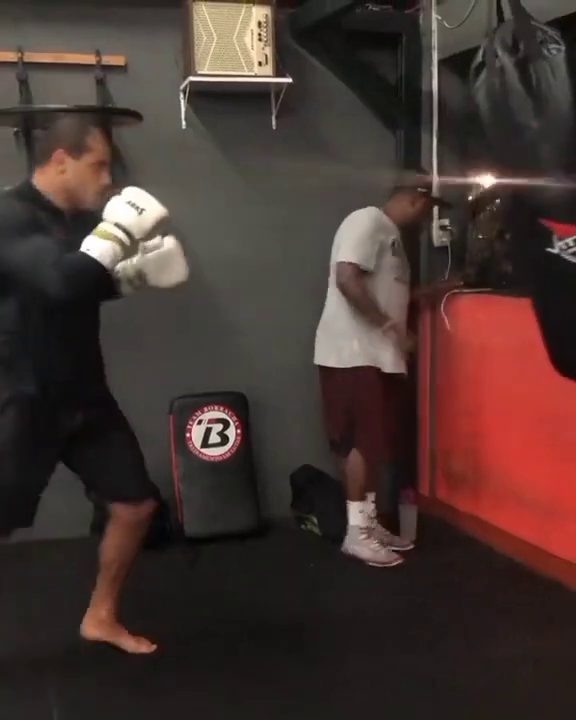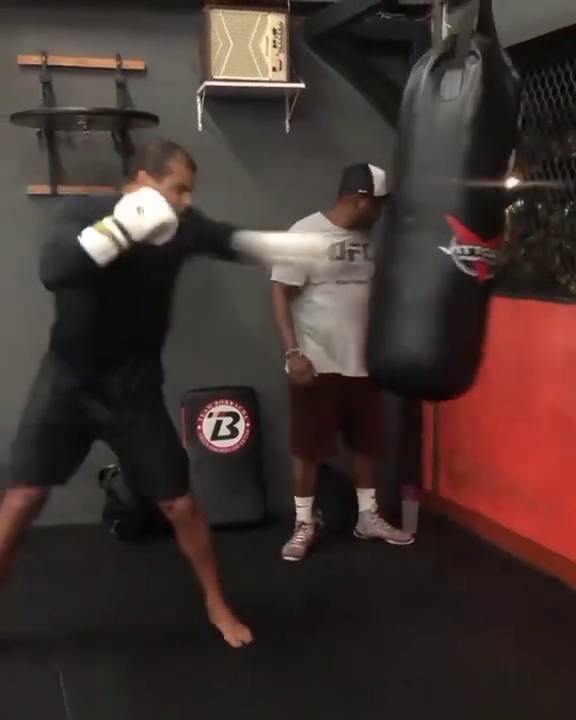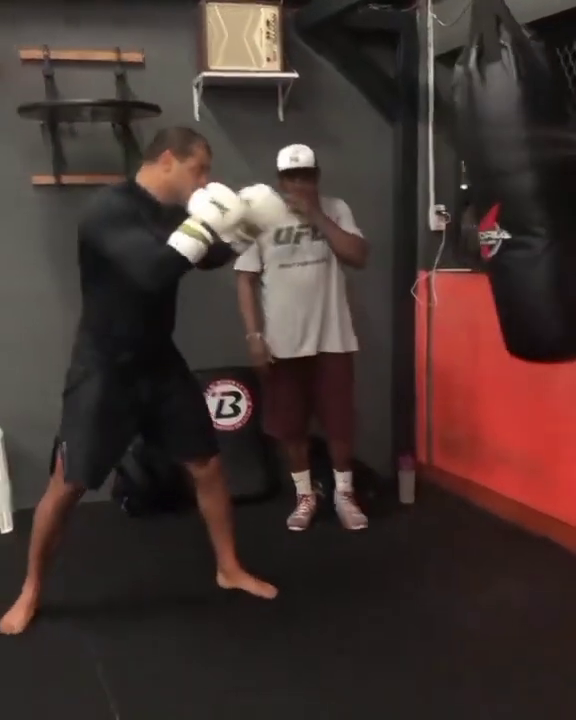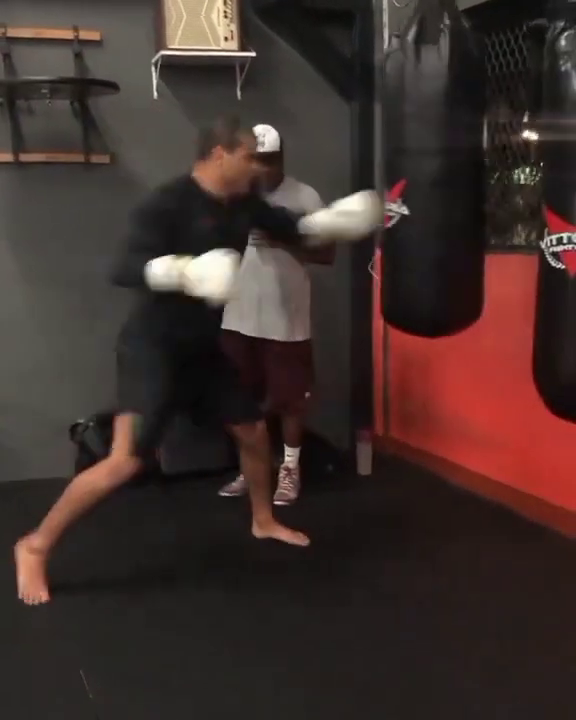
dt=0.7s
person 1, frame 1
left shoulder: (78, 217)
right elbow: (63, 282)
left wrist: (137, 268)
right wrist: (119, 230)
left hip: (85, 395)
left knee: (136, 507)
left ankle: (102, 618)
person 1, frame 2
left shoulder: (177, 223)
right shoulder: (81, 213)
left elbow: (224, 240)
right elbow: (55, 269)
left wrist: (279, 244)
right wrist: (119, 224)
left hip: (135, 391)
right hip: (67, 383)
left knee: (178, 504)
left ankle: (216, 606)
person 1, frame 3
left shoulder: (168, 207)
right shoulder: (109, 209)
left elbow: (205, 257)
right elbow: (152, 271)
left wrist: (242, 228)
right wrist: (202, 223)
left hip: (159, 362)
right hip: (104, 369)
left knee: (208, 467)
right knee: (67, 486)
left ankle: (230, 569)
person 1, frame 4
left shoulder: (240, 202)
right shoulder: (168, 202)
left elbow: (290, 227)
right elbow: (127, 270)
left wrist: (340, 216)
right wrist: (186, 270)
left hip: (198, 344)
right hip: (153, 347)
left knee: (252, 432)
right knee: (125, 463)
left ankle: (264, 521)
right ankle: (35, 547)
person 2, frame 1
left shoulder: (389, 232)
right shoulder: (367, 221)
right elbow: (348, 278)
right wrist: (390, 324)
left hip: (378, 354)
right hip: (352, 353)
left knee: (376, 441)
right knee: (362, 441)
left ankle: (368, 522)
right ankle: (358, 533)
person 2, frame 2
left shoulder: (367, 237)
right shoulder: (305, 233)
right elbow: (281, 294)
right wrist: (293, 352)
left hip: (362, 361)
right hip: (317, 362)
left knee: (367, 442)
right knee: (309, 447)
left ankle: (368, 517)
right ankle: (304, 524)
person 2, frame 3
left shoulder: (335, 210)
left elbow: (359, 257)
right elbow: (246, 281)
left wrist: (318, 217)
right wrist: (254, 335)
left hip: (332, 339)
right hip: (282, 344)
left knee: (339, 421)
right knee: (289, 426)
left ankle: (343, 494)
right ankle: (305, 496)
person 2, frame 4
left shoulder: (304, 196)
left elbow: (327, 253)
left hip: (287, 320)
right hip: (237, 318)
left knee: (291, 398)
left ankle: (289, 469)
